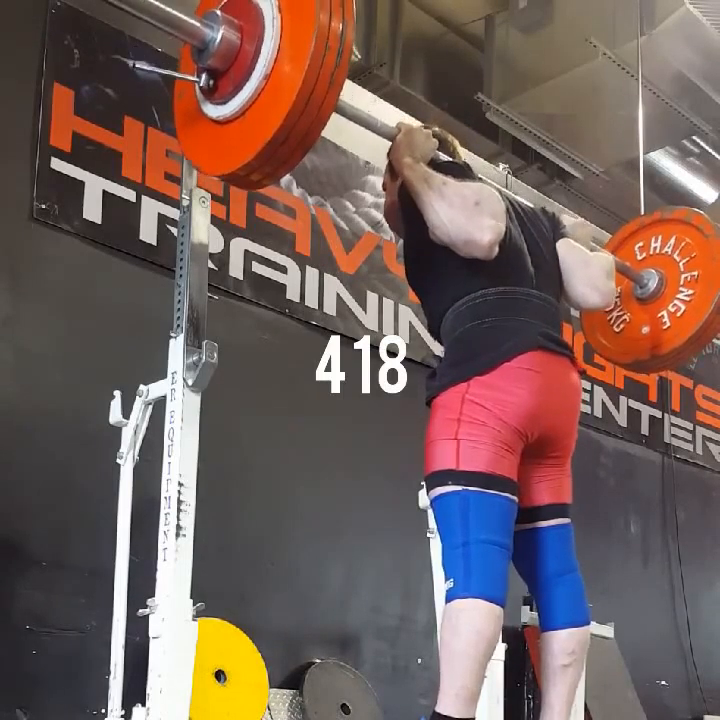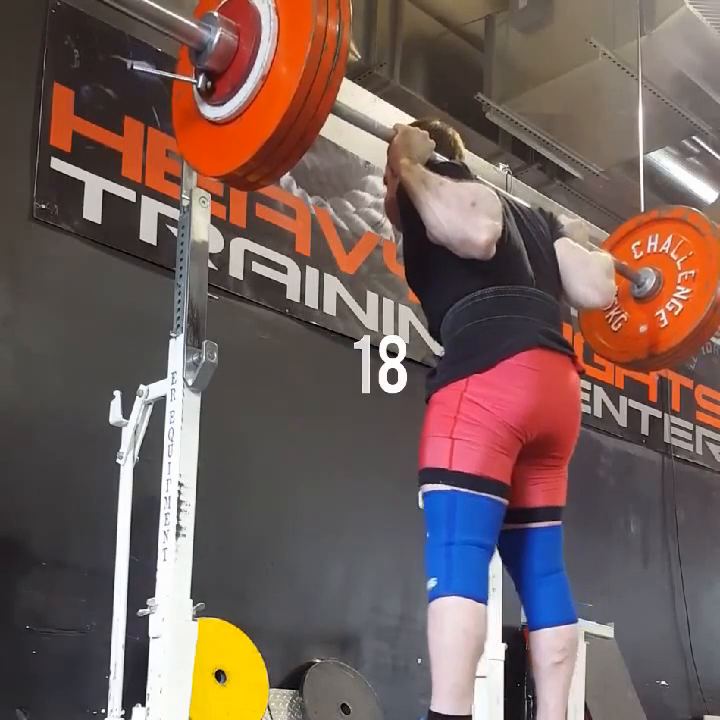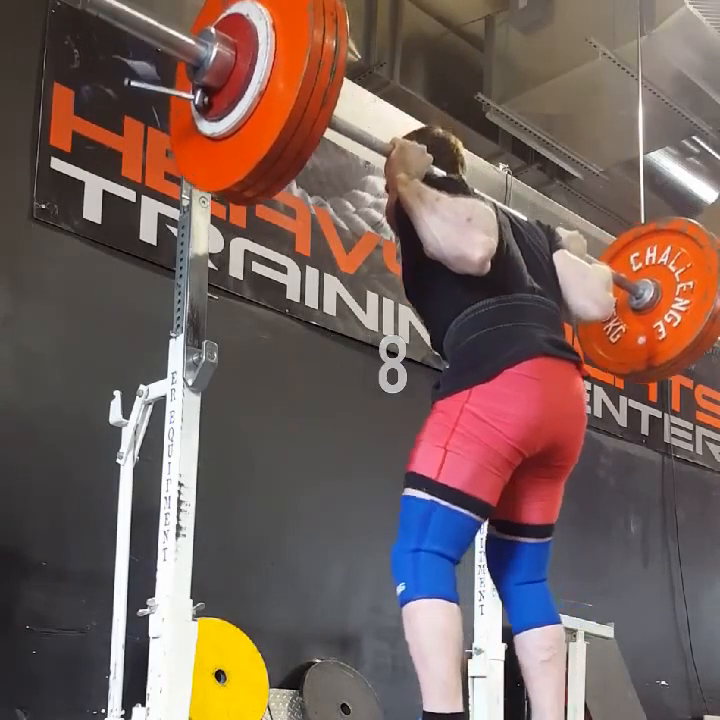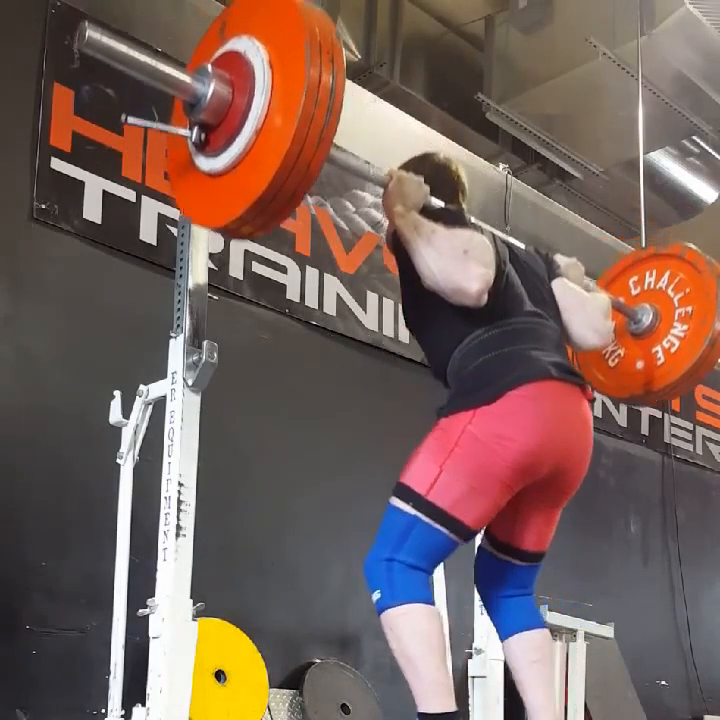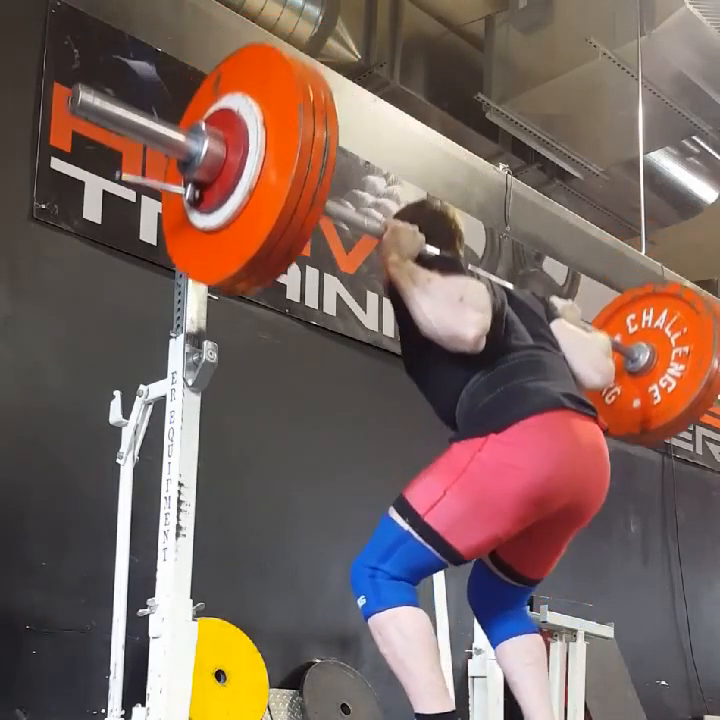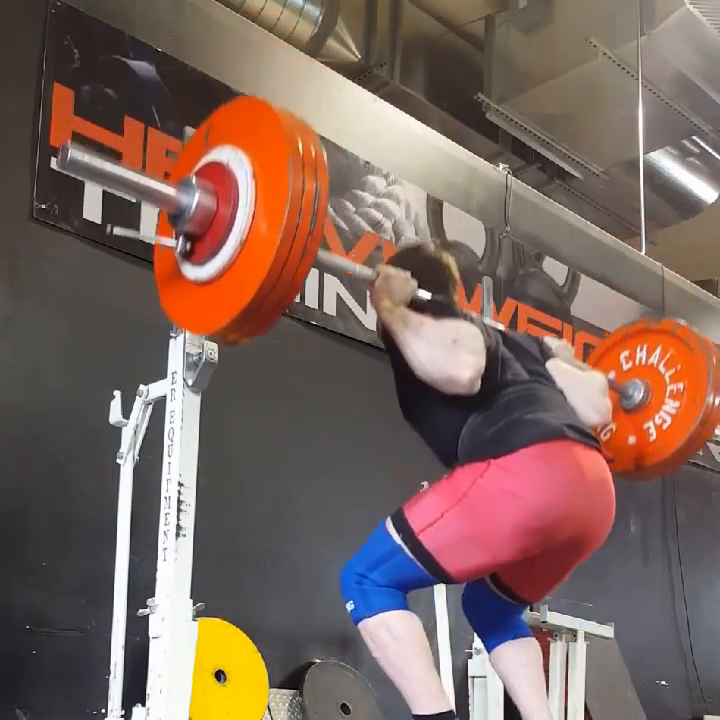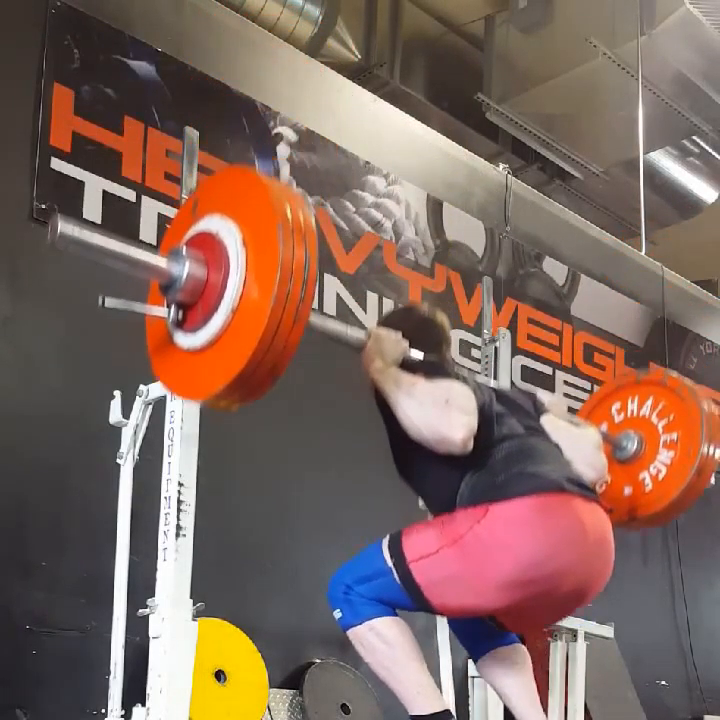
dt=0.3s
person 1, frame 1
left shoulder: (440, 178)
right shoulder: (529, 212)
left elbow: (479, 233)
right elbow: (596, 289)
left wrist: (412, 164)
right wrist: (581, 244)
left hip: (491, 377)
right hip: (554, 383)
left knee: (473, 557)
right knee: (552, 569)
person 1, frame 2
left shoulder: (433, 184)
right shoulder: (525, 212)
left elbow: (476, 232)
right elbow: (596, 289)
left wrist: (407, 165)
right wrist: (578, 243)
left hip: (492, 375)
right hip: (556, 384)
left knee: (454, 555)
right knee: (539, 567)
person 1, frame 3
left shoulder: (430, 197)
right shoulder: (524, 225)
left elbow: (472, 249)
right elbow: (597, 302)
left wrist: (406, 180)
right wrist: (572, 253)
left hip: (497, 385)
right hip: (560, 395)
left knee: (421, 558)
right knee: (522, 573)
person 1, frame 4
left shoulder: (432, 228)
right shoulder: (522, 253)
left elbow: (469, 281)
right elbow: (596, 330)
left wrist: (404, 214)
right wrist: (572, 282)
left hip: (508, 408)
right hip: (570, 422)
left knee: (394, 565)
right knee: (504, 582)
person 1, frame 5
left shoulder: (429, 276)
right shoulder: (516, 296)
left elbow: (466, 328)
right elbow: (598, 370)
left wrist: (397, 262)
right wrist: (569, 323)
left hip: (520, 442)
right hip: (584, 454)
left knee: (379, 574)
right knee: (498, 596)
person 1, frame 6
left shoulder: (422, 322)
right shoulder: (509, 338)
left elbow: (461, 370)
right elbow: (596, 409)
left wrist: (390, 309)
right wrist: (563, 363)
left hip: (529, 475)
right hip: (593, 491)
left knee: (367, 580)
right knee: (491, 605)
person 1, frame 7
left shoulder: (415, 381)
right shoulder: (503, 394)
left elbow: (454, 430)
right elbow: (593, 465)
left wrist: (382, 369)
right wrist: (557, 419)
left hip: (526, 527)
right hip: (591, 544)
left knee: (353, 591)
right knee: (477, 619)
